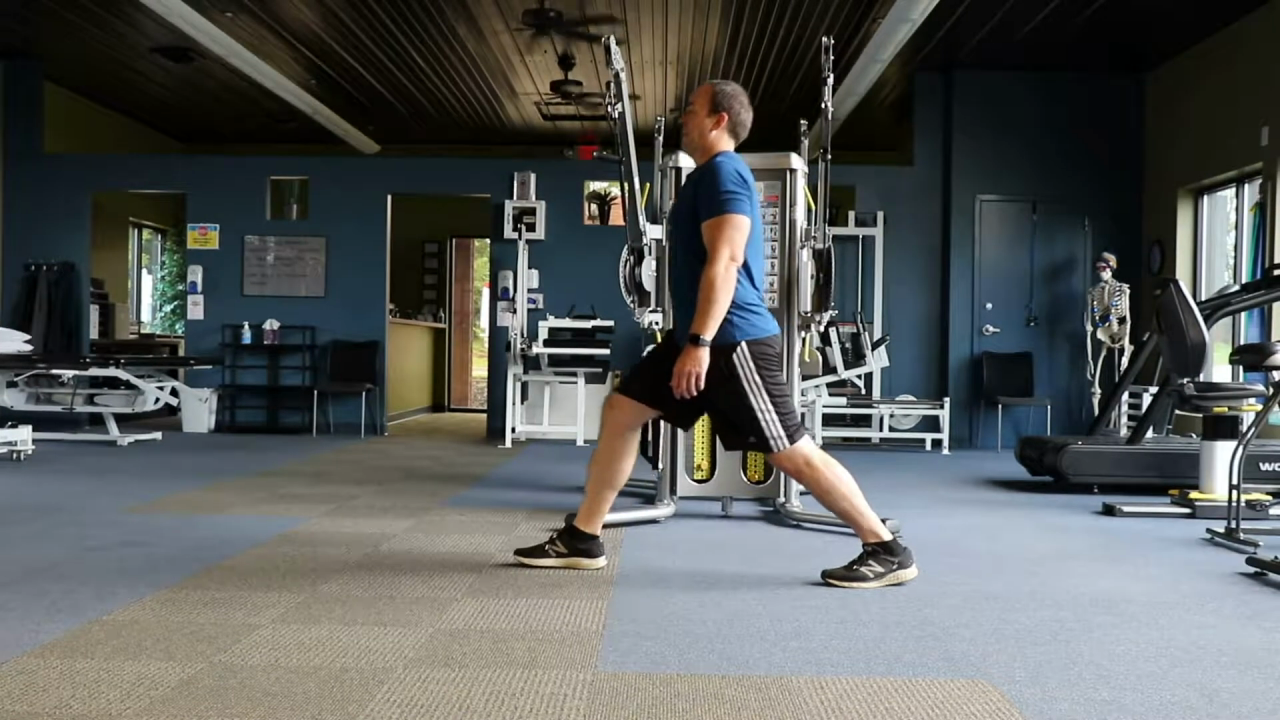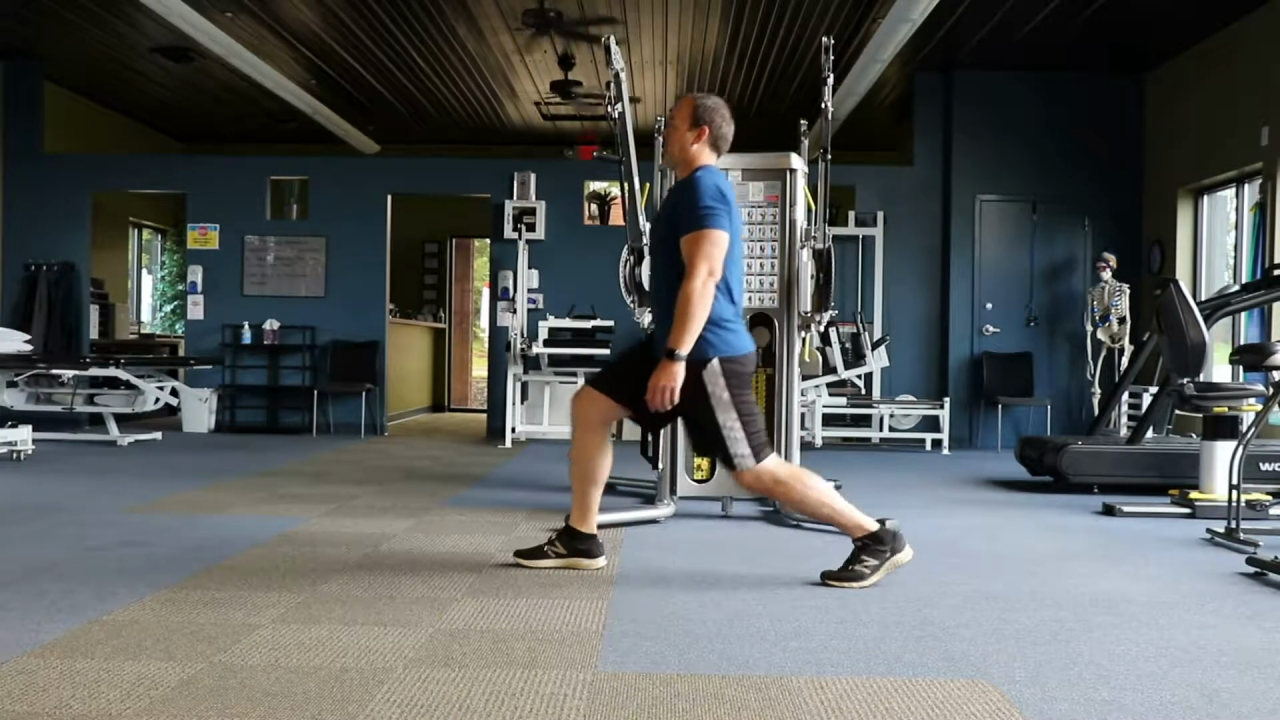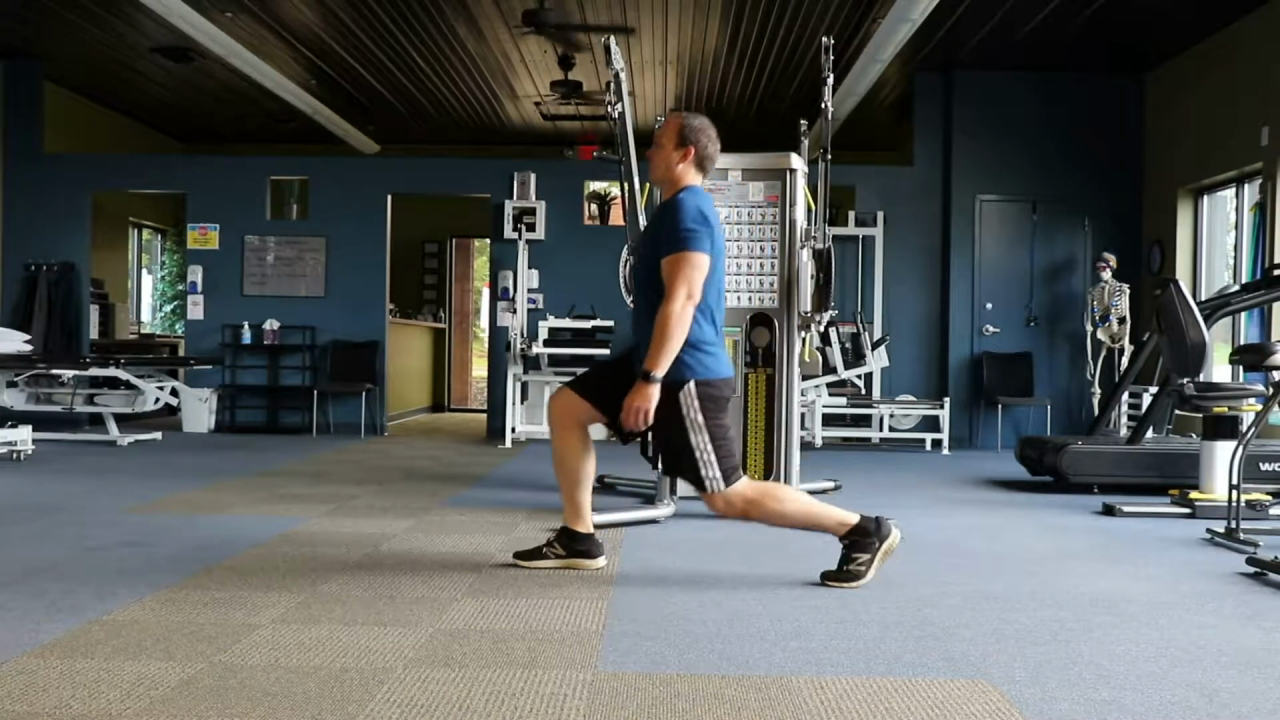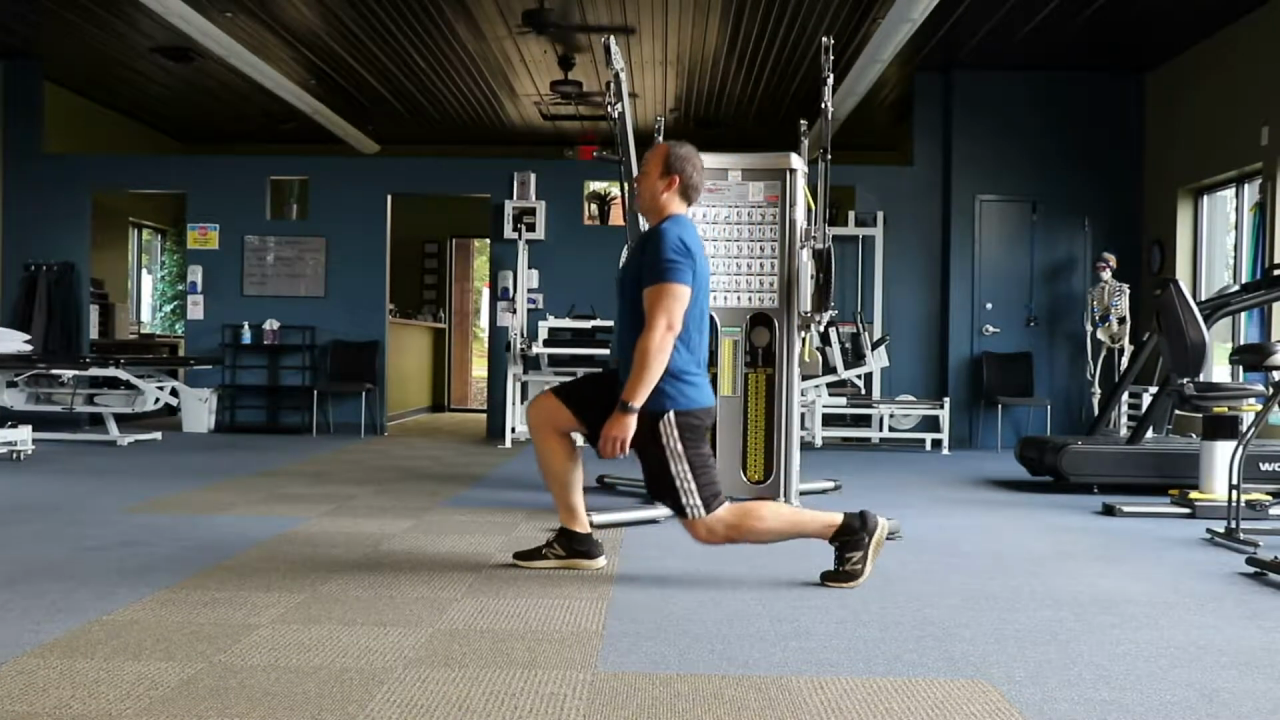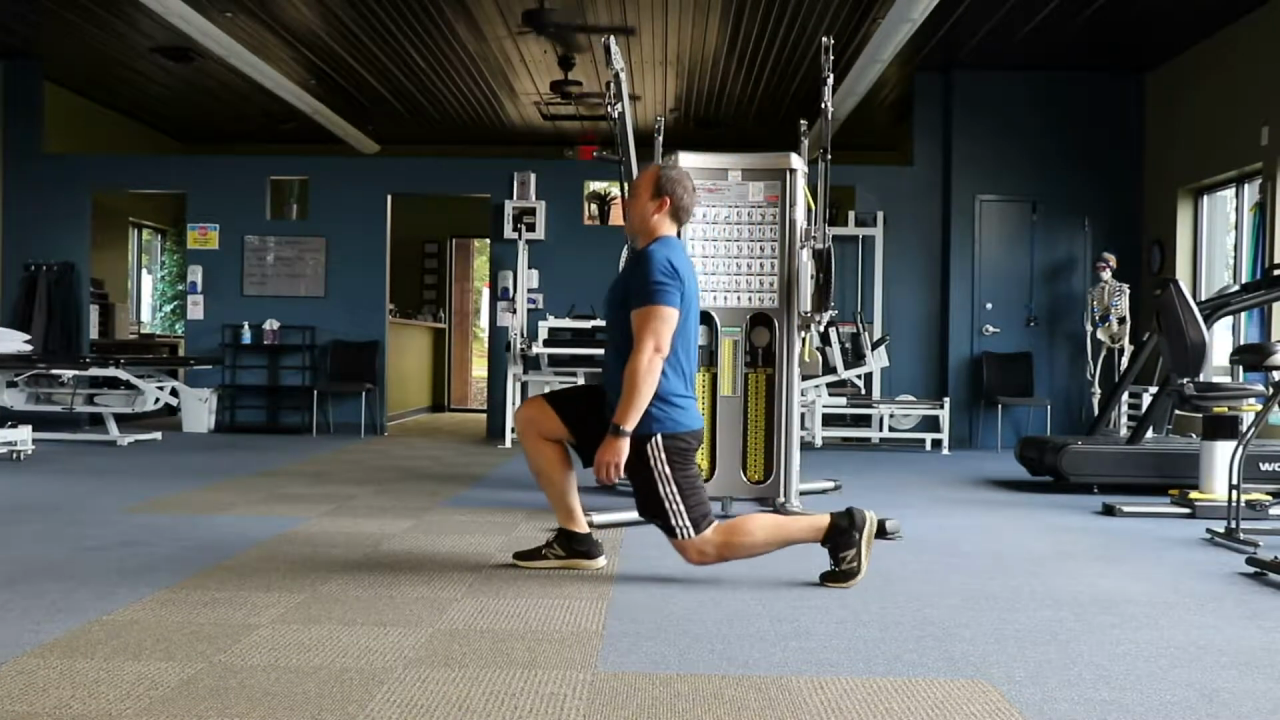
dt=0.2s
person 1, frame 1
left shoulder: (723, 171)
right shoulder: (710, 176)
left elbow: (725, 261)
left wrist: (699, 342)
left hip: (734, 340)
right hip: (707, 337)
left knee: (791, 453)
right knee: (620, 412)
left ankle: (887, 549)
right ankle: (582, 539)
person 1, frame 2
left shoulder: (703, 186)
right shoulder: (693, 188)
left elbow: (702, 276)
left wrist: (675, 357)
left hip: (710, 354)
right hip: (685, 347)
left knee: (757, 471)
right knee: (589, 407)
left ankle: (877, 538)
right ankle: (580, 538)
person 1, frame 3
left shoulder: (685, 207)
right shoulder: (681, 209)
left elbow: (682, 299)
left wrist: (649, 380)
left hip: (688, 374)
right hip: (665, 363)
left knee: (728, 497)
right knee: (564, 408)
left ankle: (862, 531)
right ankle: (578, 538)
person 1, frame 4
left shoulder: (668, 237)
right shoulder: (669, 236)
left elbow: (663, 329)
left wrist: (627, 409)
left hip: (669, 401)
right hip: (650, 388)
left knee: (712, 525)
right knee: (544, 413)
left ankle: (850, 527)
right ankle: (577, 539)
person 1, frame 5
left shoulder: (655, 259)
right shoulder: (662, 257)
left elbow: (651, 351)
left wrist: (619, 432)
left hip: (657, 422)
right hip: (642, 410)
left knee: (702, 546)
right knee: (531, 418)
left ankle: (840, 527)
right ankle: (577, 540)
